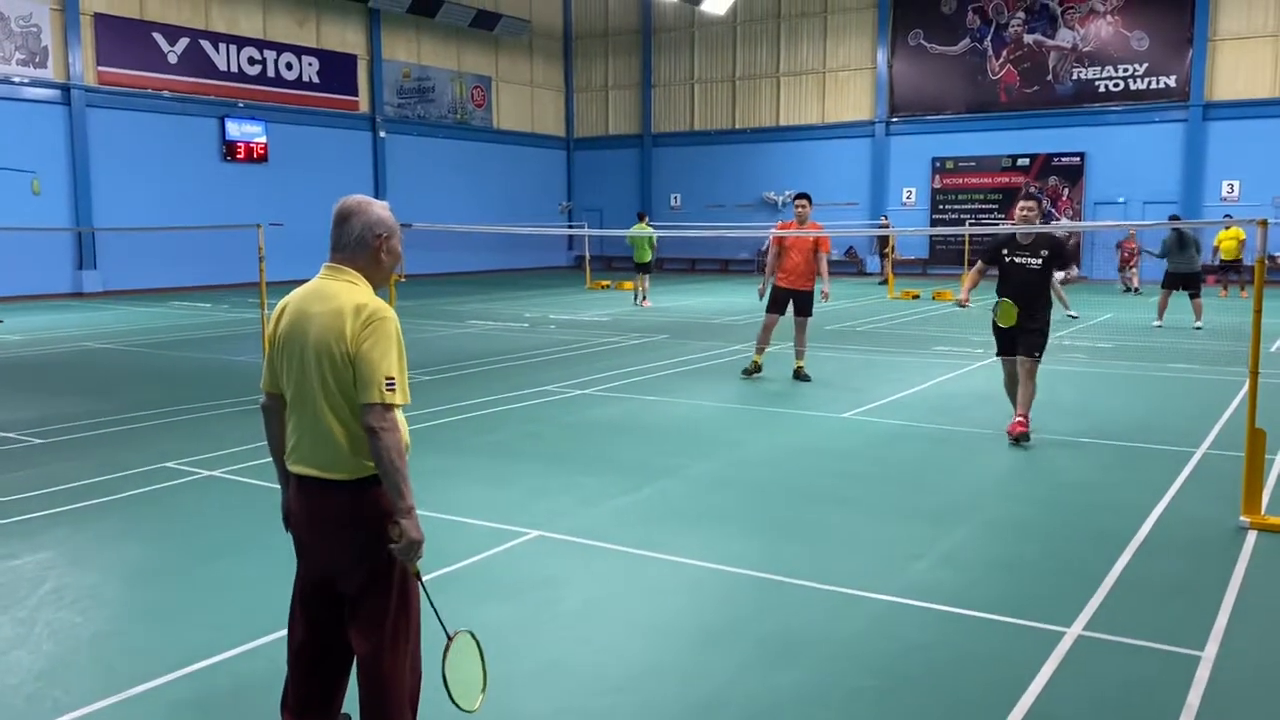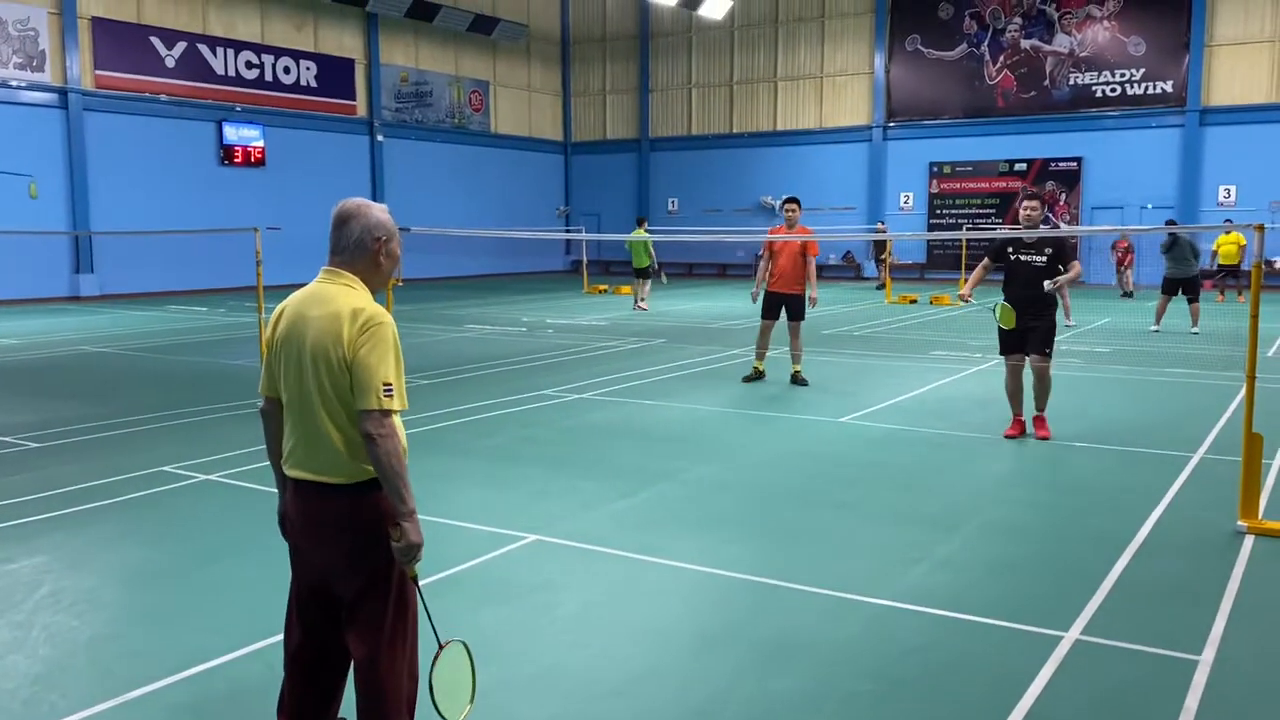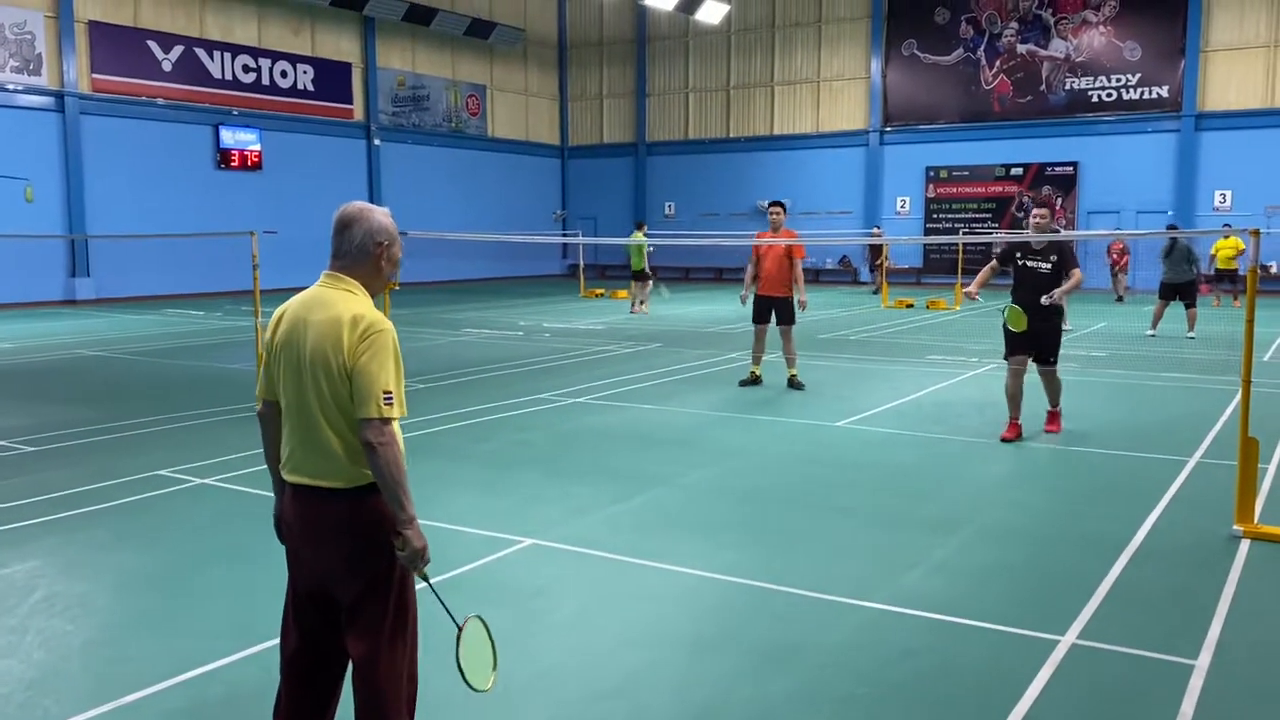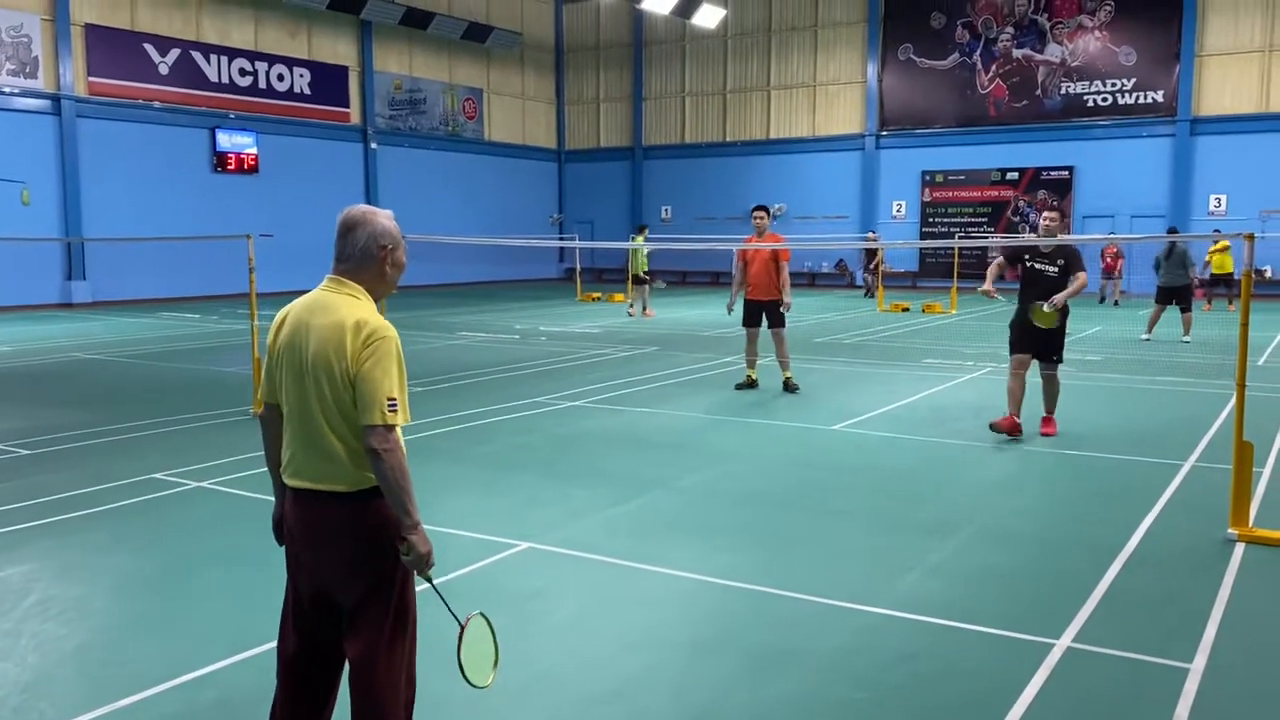
dt=0.2s
person 1, frame 1
left shoulder: (290, 305)
right shoulder: (371, 312)
left elbow: (272, 406)
right elbow: (379, 423)
right wrist: (405, 511)
left hip: (307, 493)
right hip: (362, 498)
left knee: (316, 623)
right knee: (384, 633)
person 1, frame 2
left shoulder: (288, 309)
right shoulder: (368, 318)
left elbow: (270, 410)
right elbow: (376, 428)
left wrist: (285, 491)
right wrist: (407, 514)
left hip: (303, 497)
right hip: (359, 502)
left knee: (311, 629)
right knee: (381, 639)
person 1, frame 3
left shoulder: (287, 313)
right shoulder: (368, 324)
left elbow: (268, 414)
right elbow: (376, 436)
left wrist: (282, 493)
right wrist: (408, 522)
left hip: (301, 502)
right hip: (358, 507)
left knee: (308, 636)
right knee: (380, 643)
person 1, frame 4
left shoulder: (289, 316)
right shoulder: (371, 330)
left elbow: (269, 417)
right elbow: (380, 442)
left wrist: (283, 495)
right wrist: (412, 526)
left hip: (302, 506)
right hip: (360, 512)
left knee: (306, 637)
right knee: (379, 646)
person 2, frame 1
left shoulder: (1052, 243)
right shoulder: (1001, 243)
right elbow: (979, 270)
right wrist: (966, 291)
left hip: (1036, 317)
left knee: (1027, 368)
right knee: (1010, 368)
left ankle: (1021, 422)
right ankle: (1019, 415)
person 2, frame 2
left shoulder: (1055, 241)
right shoulder: (1007, 242)
left elbow: (1076, 269)
right elbow: (985, 266)
left wrist: (1065, 278)
right wrist: (969, 287)
left hip: (1042, 316)
right hip: (1011, 315)
left knee: (1040, 366)
right knee: (1013, 367)
left ankle: (1039, 416)
right ankle: (1018, 419)
person 2, frame 3
left shoulder: (1061, 249)
right shoulder: (1016, 247)
left elbow: (1077, 277)
right elbow: (992, 267)
left wrist: (1062, 291)
right wrist: (975, 285)
left hip: (1048, 321)
left knee: (1047, 371)
right knee: (1015, 368)
left ankle: (1054, 411)
right ankle: (1014, 425)
person 2, frame 4
left shoulder: (1068, 252)
right shoulder: (1024, 248)
left elbow: (1083, 281)
right elbow: (997, 264)
left wrist: (1065, 295)
right wrist: (989, 283)
left hip: (1053, 321)
right hip: (1024, 318)
left knee: (1049, 371)
right knee: (1017, 365)
left ankle: (1048, 417)
right ankle: (1012, 419)
person 3, frame 1
left shoulder: (819, 231)
right shoulder: (782, 228)
left elbow: (822, 260)
right elbow: (772, 257)
left wrist: (826, 284)
right wrist: (764, 282)
left hip: (805, 287)
right hip: (781, 284)
left knee: (801, 327)
right knee: (768, 323)
left ankle: (799, 367)
right ankle: (756, 362)
person 3, frame 2
left shoulder: (807, 234)
right shoulder: (772, 233)
left elbow: (811, 264)
right elbow: (764, 261)
left wrist: (813, 289)
right wrist: (757, 286)
left hip: (796, 291)
right hip: (773, 290)
left knee: (795, 331)
right knee: (764, 329)
left ankle: (796, 372)
right ankle: (758, 368)
person 3, frame 3
left shoulder: (792, 237)
right shoulder: (759, 237)
left elbow: (798, 267)
right elbow: (752, 265)
left wrist: (801, 293)
right wrist: (746, 289)
left hip: (784, 295)
right hip: (762, 294)
left knee: (787, 335)
right knee: (759, 333)
left ankle: (792, 376)
right ankle: (755, 373)
person 3, frame 4
left shoulder: (778, 241)
right shoulder: (746, 243)
left elbow: (784, 269)
right elbow: (739, 272)
left wrist: (787, 294)
right wrist: (733, 296)
left hip: (773, 298)
right hip: (751, 298)
left knee: (779, 337)
right knee: (751, 336)
left ankle: (787, 378)
right ankle: (751, 377)
